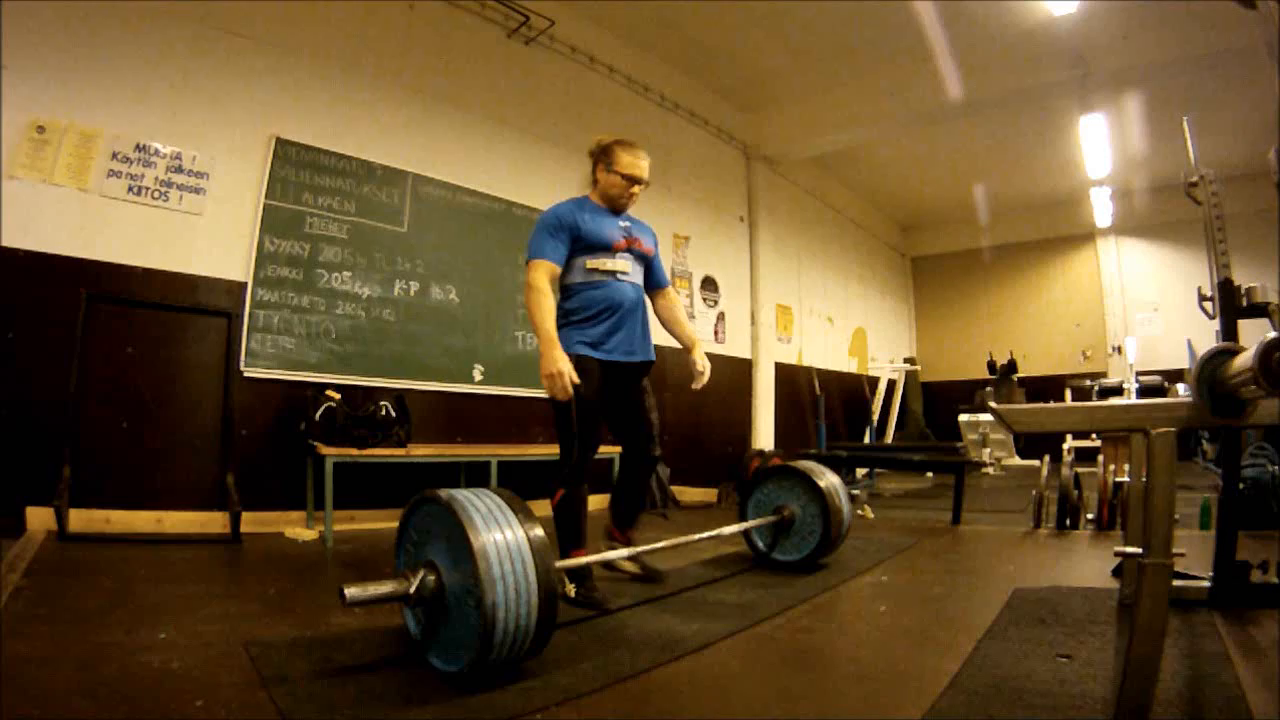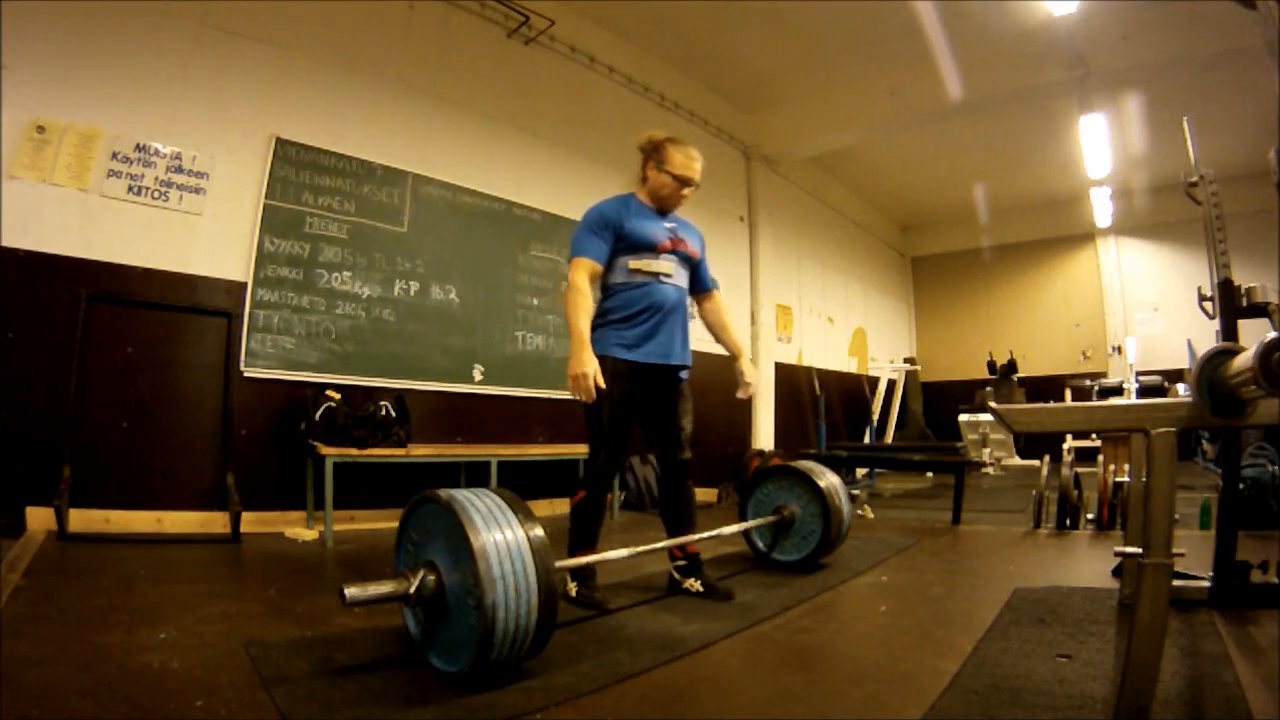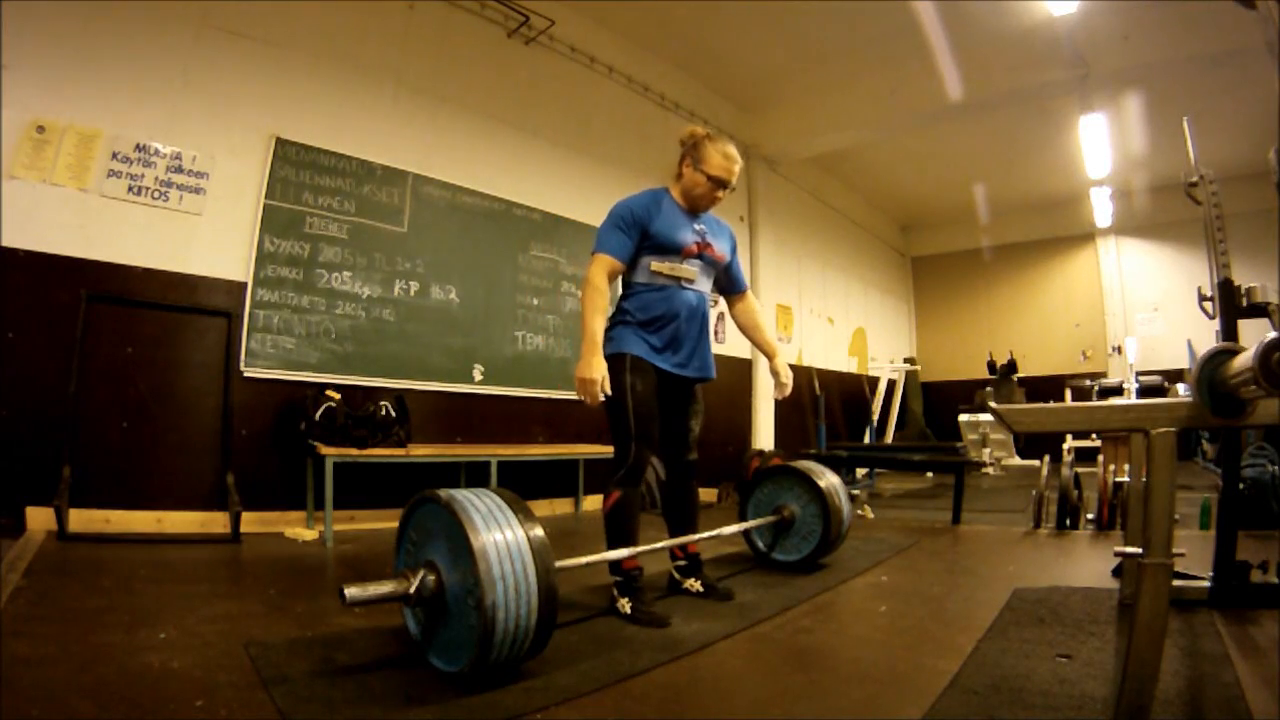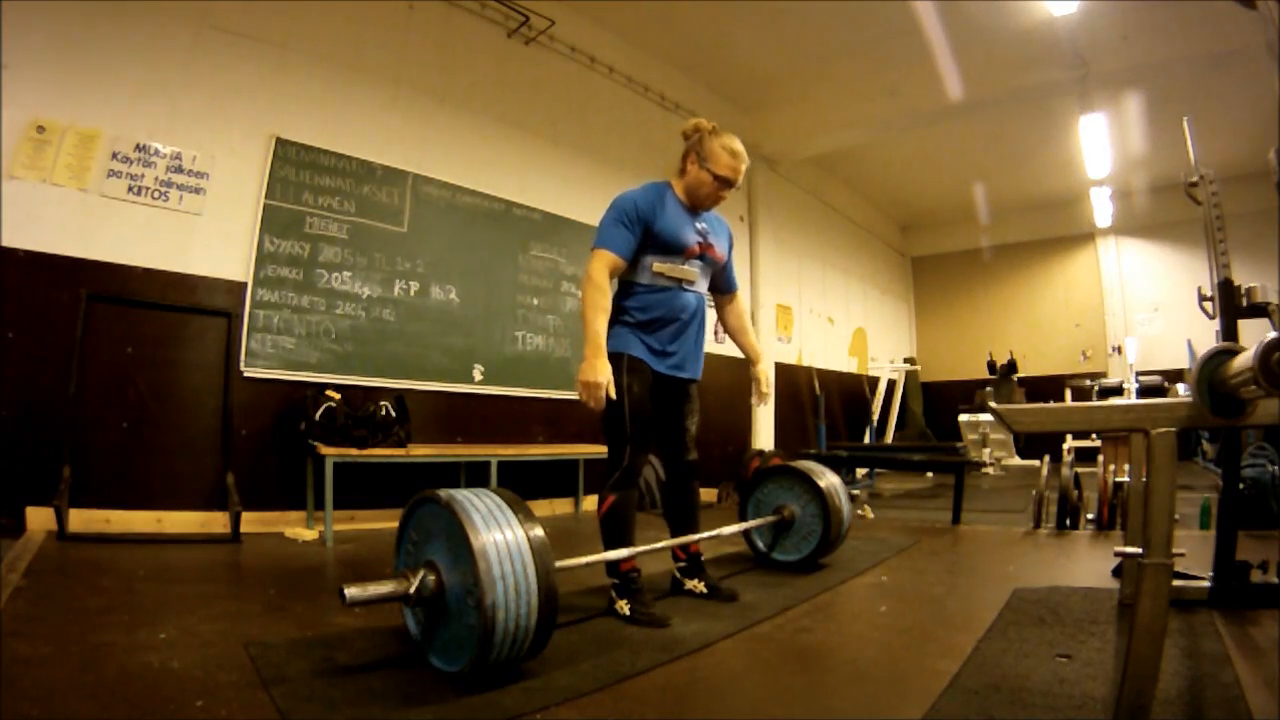
dt=0.4s
person 1, frame 1
left shoulder: (643, 233)
right shoulder: (564, 217)
left elbow: (663, 296)
right elbow: (540, 282)
left wrist: (694, 346)
right wrist: (551, 349)
left hip: (632, 359)
right hip: (581, 357)
left knee: (645, 455)
right knee: (577, 462)
left ankle: (618, 544)
right ankle: (574, 572)
person 1, frame 2
left shoulder: (690, 235)
right shoulder: (610, 215)
left elbow: (709, 300)
right elbow: (580, 281)
left wrist: (740, 355)
right wrist: (582, 349)
left hip: (670, 363)
right hip: (618, 357)
left knee: (678, 464)
right knee: (605, 463)
left ankle: (685, 568)
right ankle: (578, 574)
person 1, frame 3
left shoulder: (722, 234)
right shoulder: (638, 210)
left elbow: (741, 302)
right elbow: (600, 276)
left wrist: (774, 356)
right wrist: (592, 350)
left hip: (688, 364)
right hip: (635, 354)
left knee: (683, 466)
right knee: (634, 463)
left ankle: (686, 567)
right ankle: (626, 584)
person 1, frame 4
left shoulder: (720, 231)
right shoulder: (639, 205)
left elbow: (729, 302)
right elbow: (600, 274)
left wrist: (756, 360)
right wrist: (595, 353)
left hip: (682, 364)
right hip: (632, 356)
left knee: (684, 466)
right knee: (628, 465)
left ankle: (689, 569)
right ankle: (624, 587)
